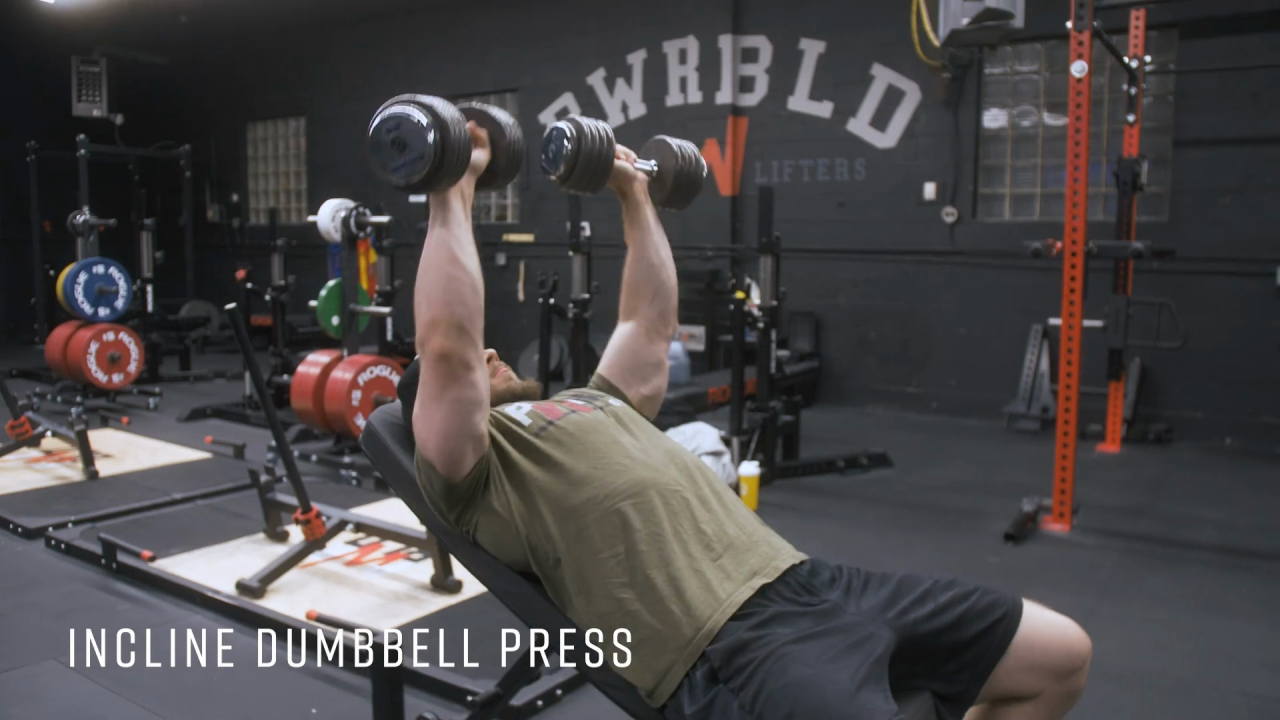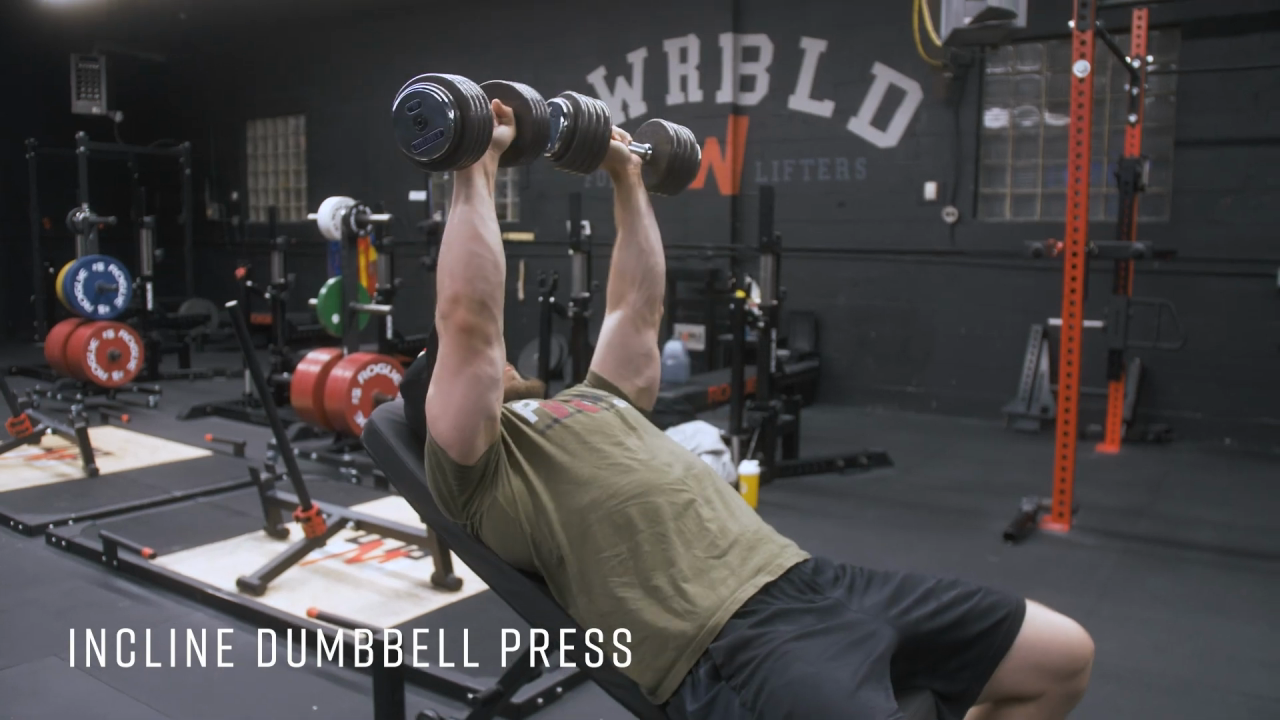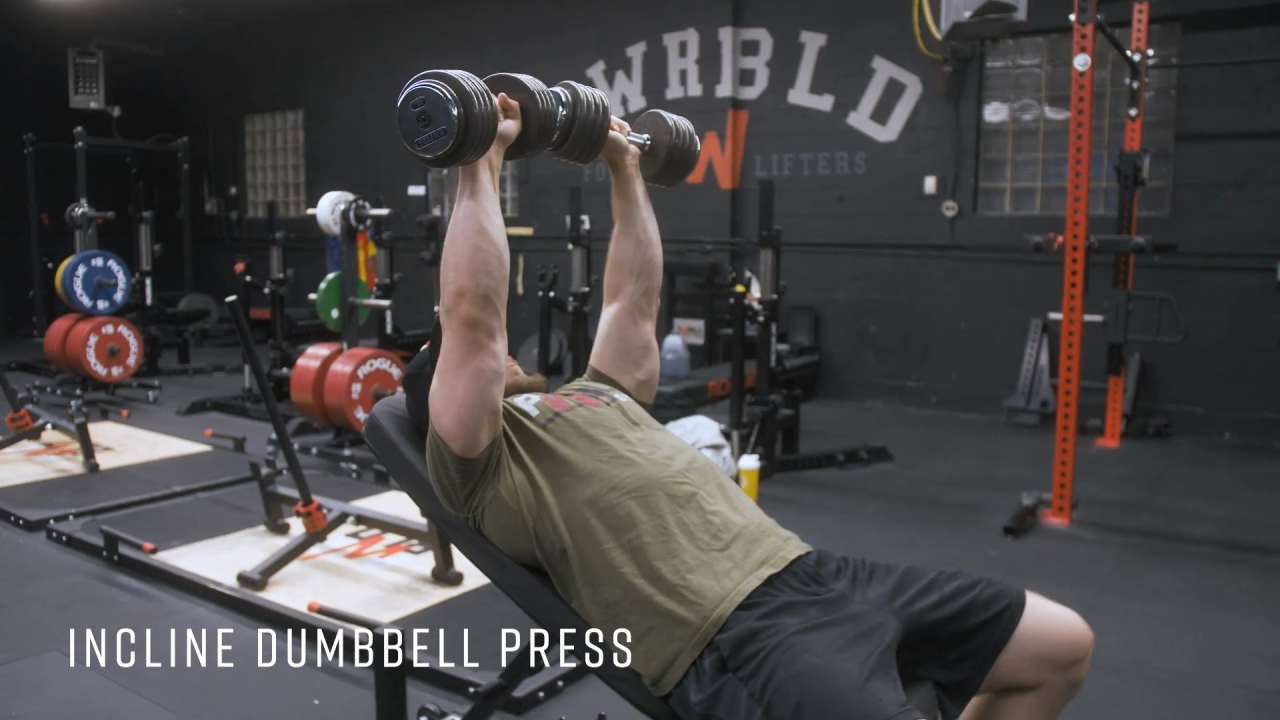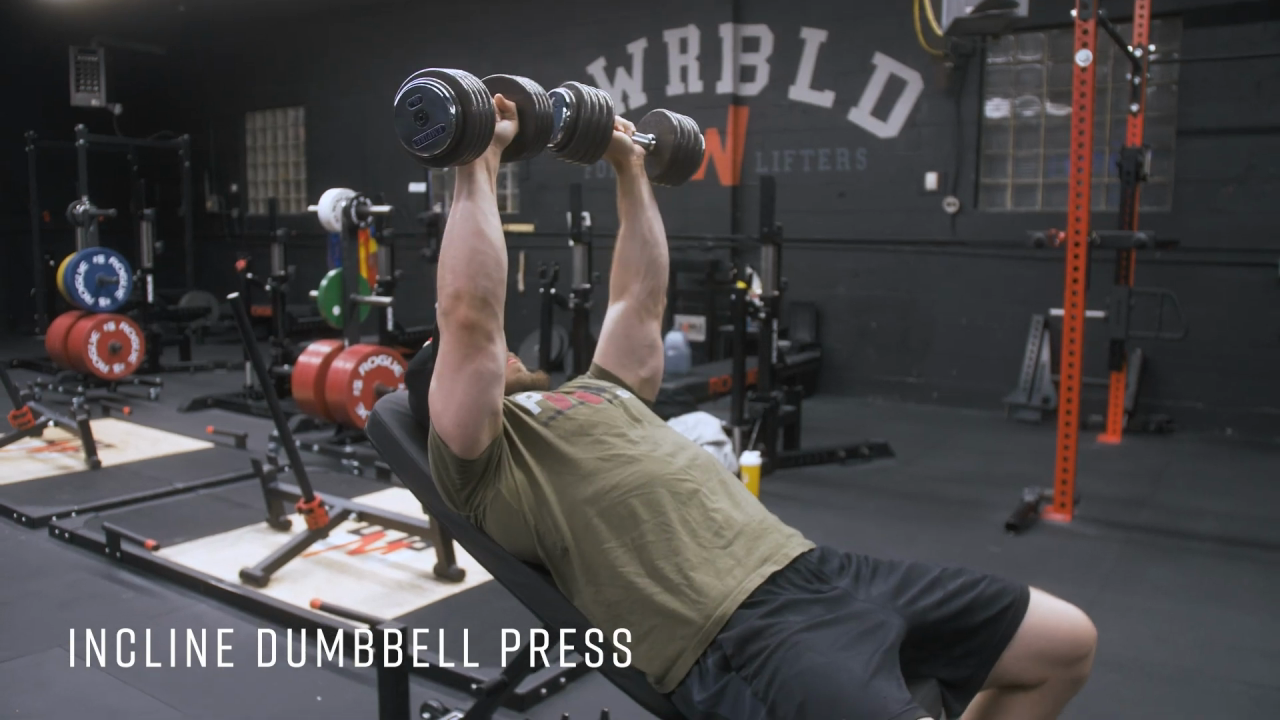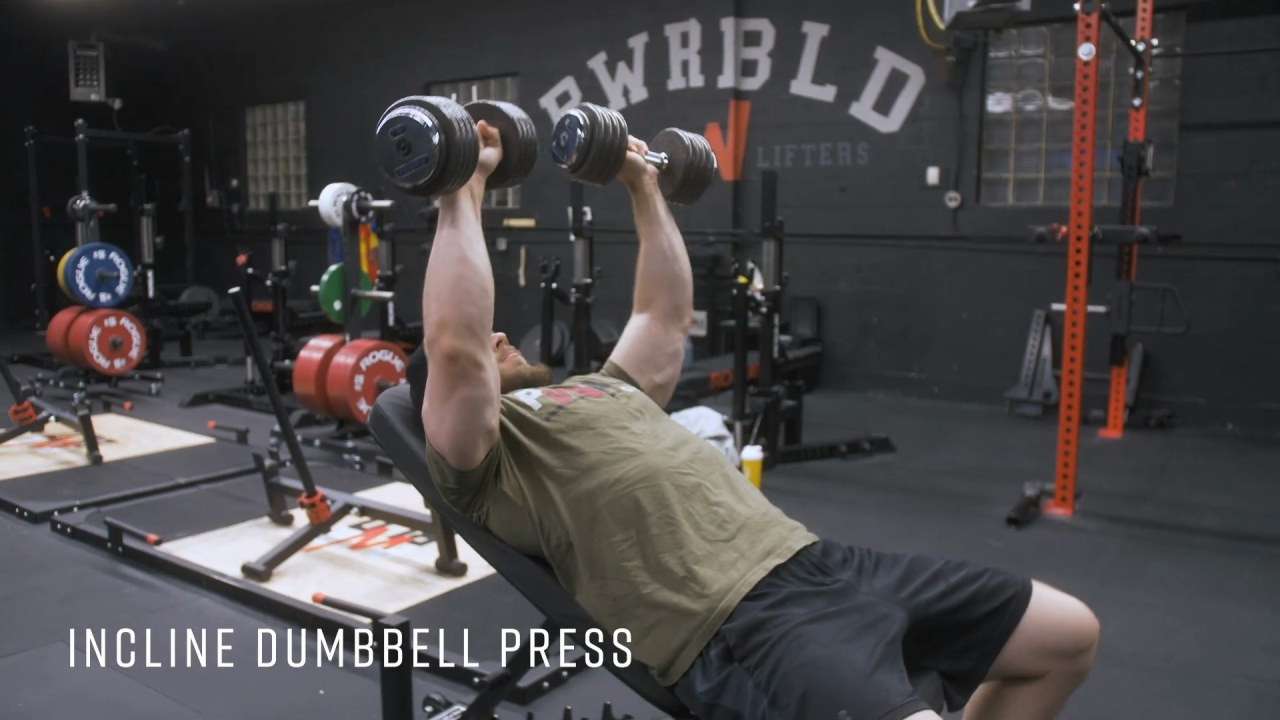
dt=0.2s
person 1, frame 1
left shoulder: (591, 406)
right shoulder: (479, 465)
left elbow: (651, 322)
right elbow: (445, 346)
left wrist: (634, 196)
right wrist: (451, 190)
left hip: (802, 584)
right hip: (727, 647)
left knee: (1061, 658)
person 1, frame 2
left shoulder: (593, 407)
right shoulder: (480, 468)
left elbow: (637, 309)
right elbow: (466, 321)
left wrist: (628, 180)
right wrist: (477, 169)
left hip: (800, 580)
right hip: (728, 645)
left knee: (1063, 657)
person 1, frame 3
left shoulder: (593, 399)
right shoulder: (480, 463)
left elbow: (634, 301)
right elbow: (472, 314)
left wrist: (625, 169)
right wrist: (482, 163)
left hip: (804, 573)
right hip: (733, 639)
left knee: (1063, 647)
person 1, frame 4
left shoulder: (600, 396)
right shoulder: (485, 459)
left elbow: (640, 299)
right elbow: (469, 316)
left wrist: (630, 170)
right wrist: (479, 164)
left hip: (808, 569)
right hip: (735, 635)
left knee: (1065, 645)
person 1, frame 5
left shoulder: (599, 395)
right shoulder: (484, 458)
left elbow: (665, 314)
right elbow: (455, 345)
left wrist: (643, 188)
right wrist: (464, 192)
left hip: (811, 562)
right hip: (737, 627)
left knee: (1068, 636)
